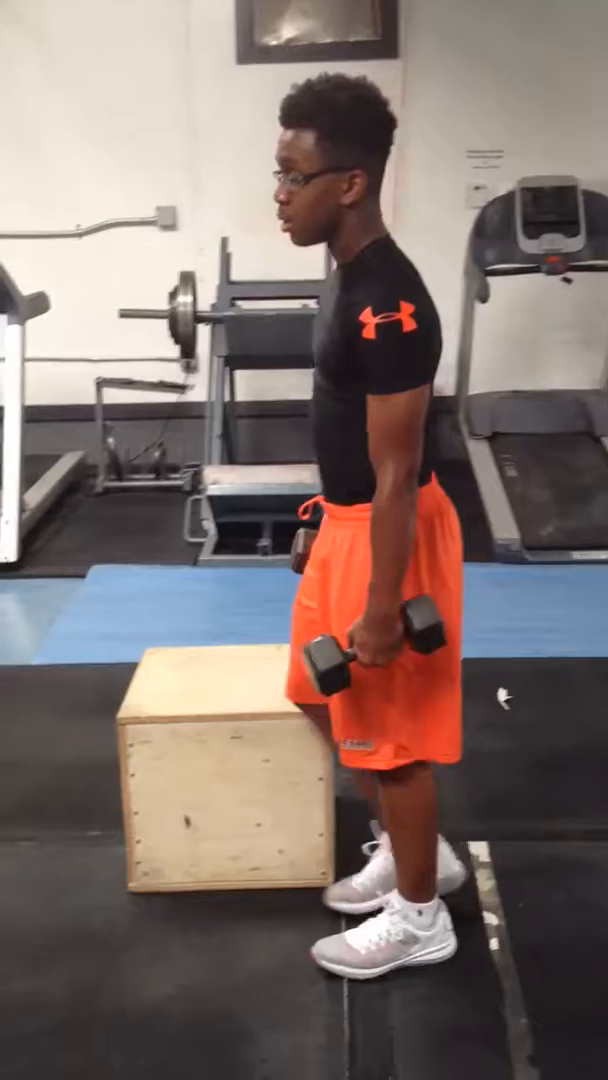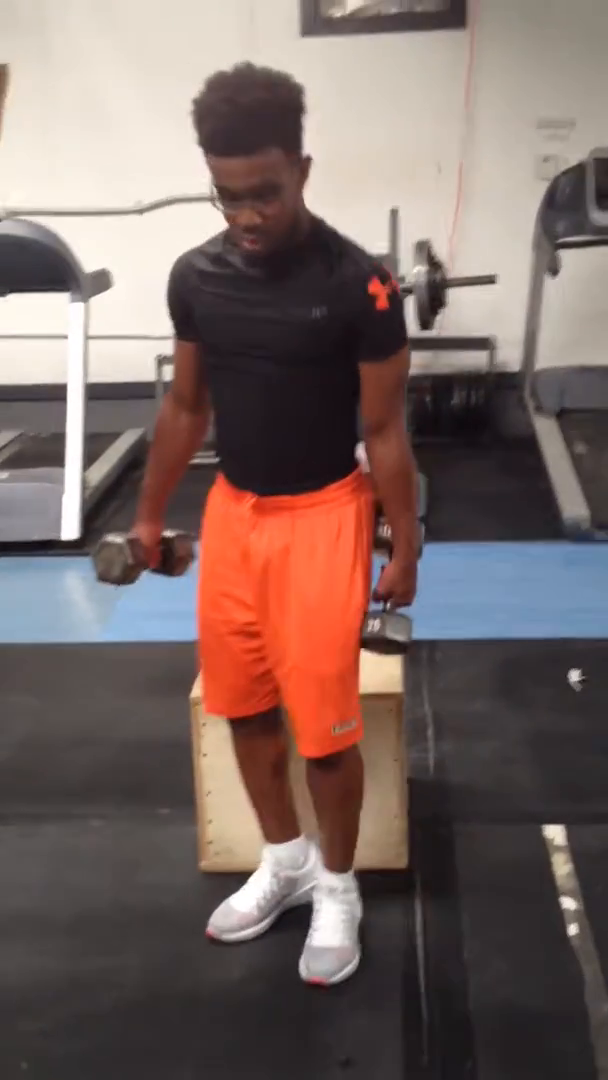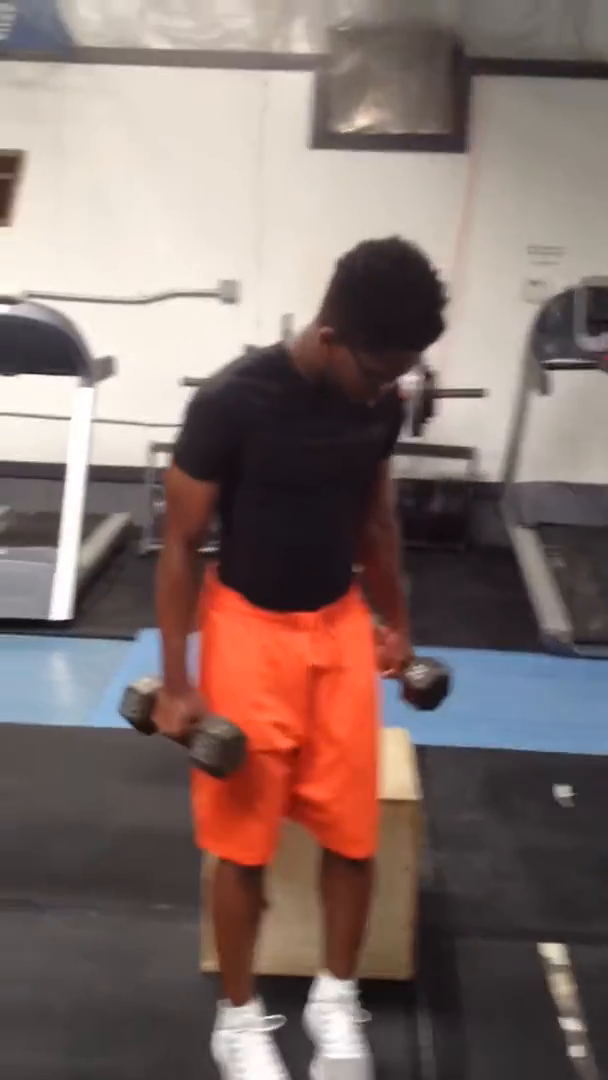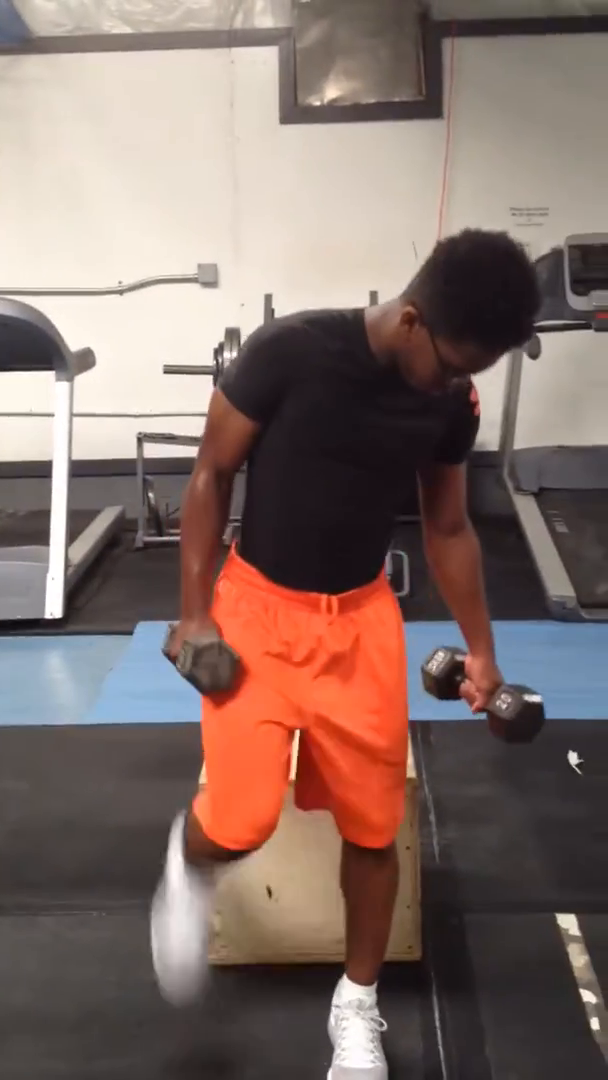
dt=1s
person 1, frame 1
left shoulder: (387, 307)
right shoulder: (351, 275)
left elbow: (398, 474)
left wrist: (382, 609)
left hip: (386, 533)
right hip: (347, 521)
left knee: (388, 733)
right knee: (319, 697)
left ankle: (418, 916)
right ankle: (413, 851)
person 1, frame 2
left shoulder: (358, 284)
right shoulder: (196, 276)
left elbow: (387, 433)
left wrist: (405, 552)
right wrist: (150, 512)
left hip: (321, 519)
right hip: (231, 512)
left knee: (322, 725)
right knee: (243, 704)
left ankle: (337, 890)
right ankle: (285, 863)
person 1, frame 3
left shoulder: (380, 403)
right shoulder: (230, 403)
right elbow: (179, 547)
left wrist: (396, 625)
right wrist: (175, 683)
left hip: (342, 629)
right hip: (249, 633)
left knee: (352, 833)
right knee: (243, 843)
left ankle: (336, 997)
person 1, frame 4
left shoulder: (451, 403)
right shoulder: (289, 352)
left elbow: (449, 528)
right elbow: (211, 476)
left wrist: (481, 650)
right wrist: (195, 611)
left hip: (364, 617)
right hip: (260, 607)
left knee: (372, 826)
right knee: (240, 819)
left ankle: (356, 1006)
right ankle: (189, 856)
